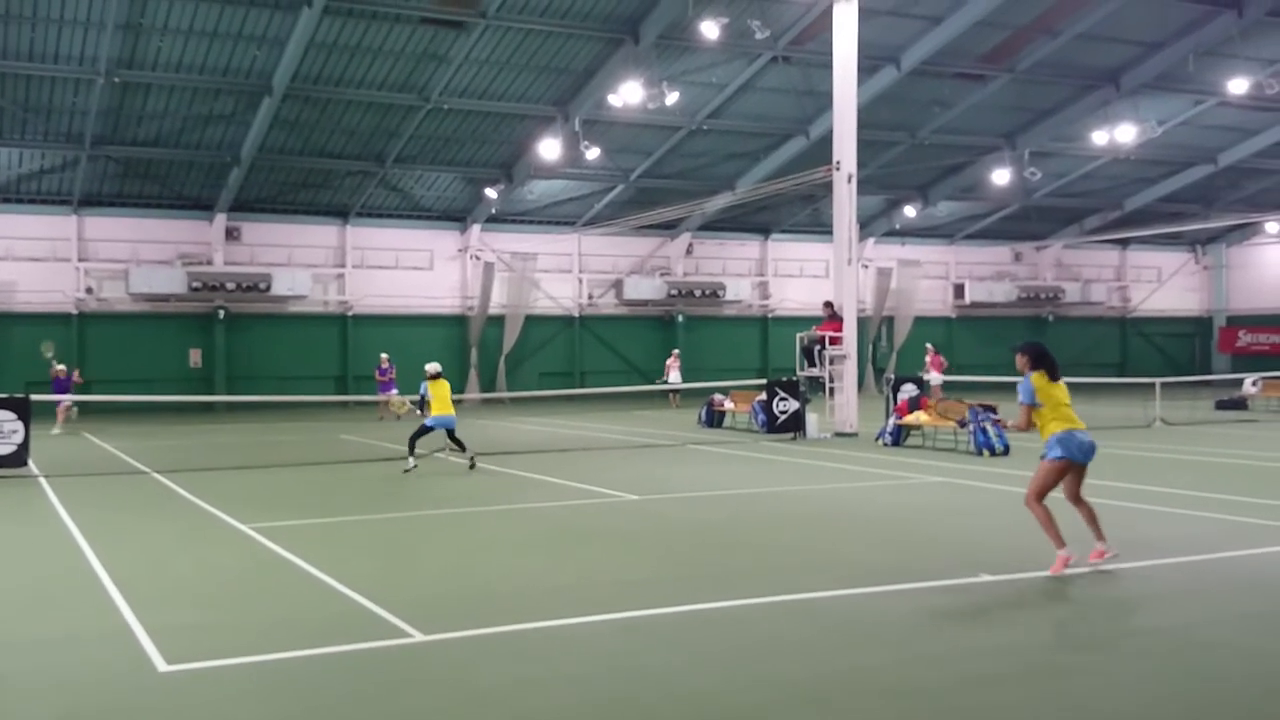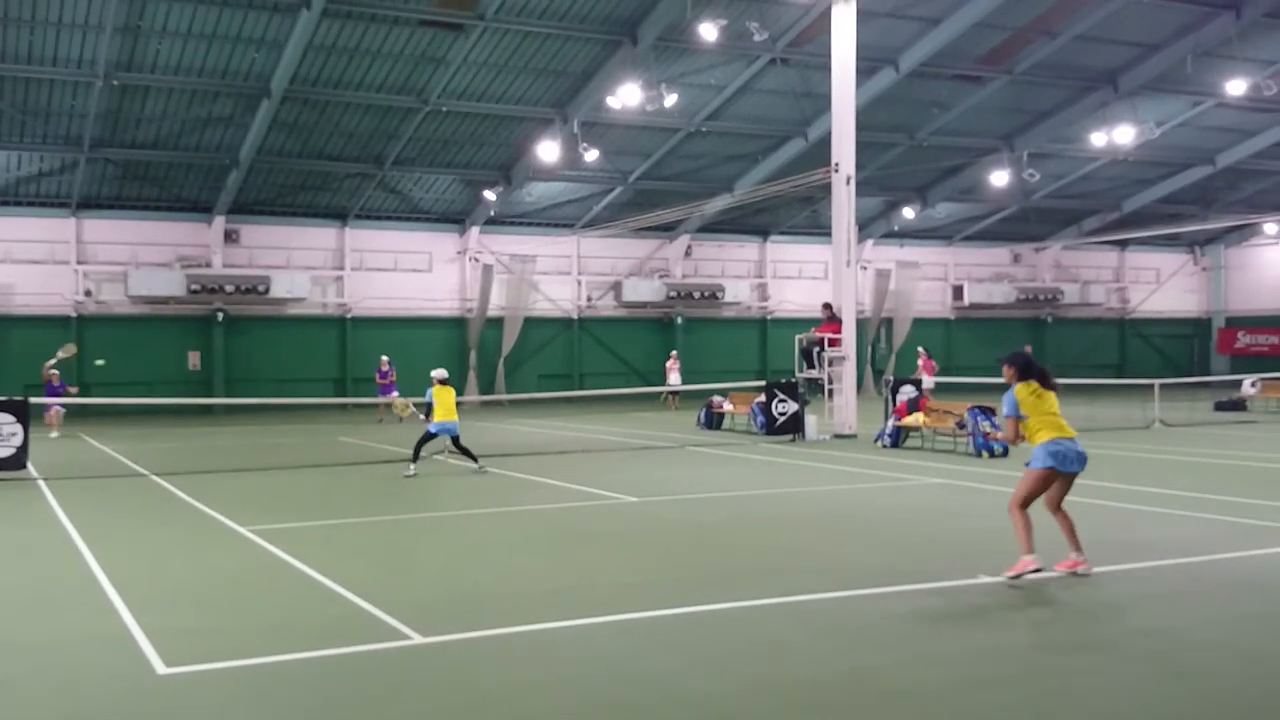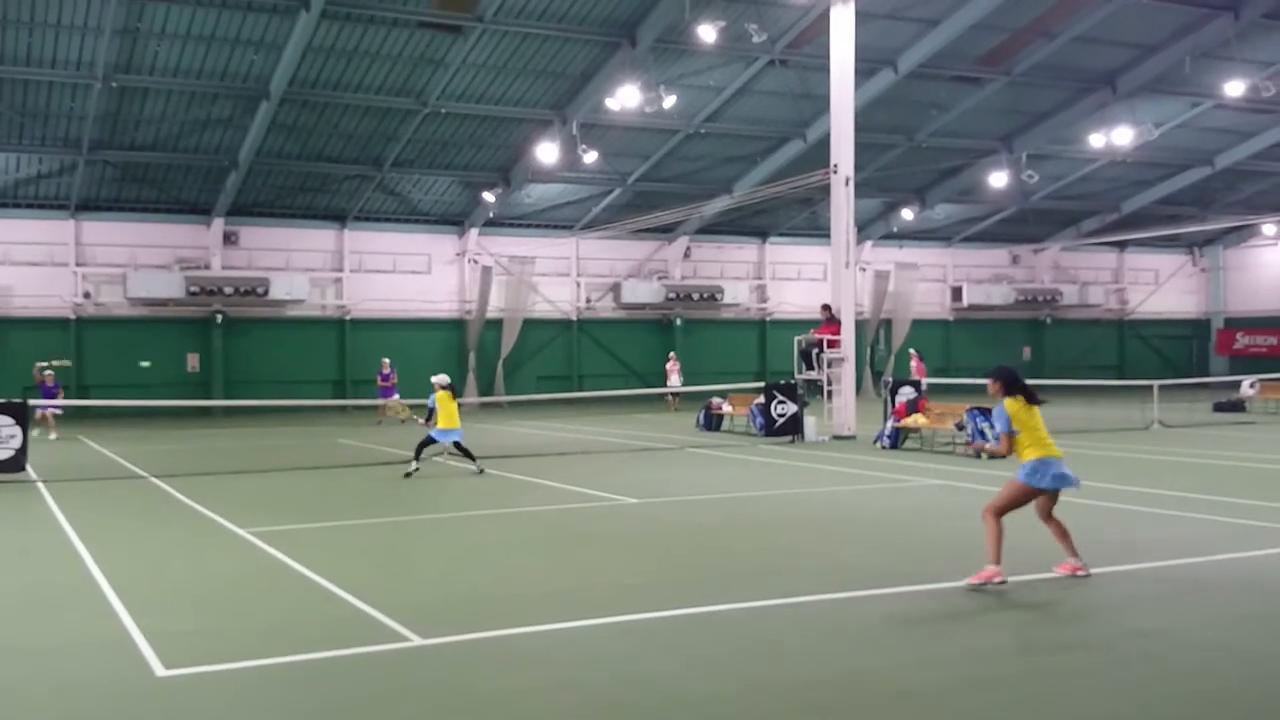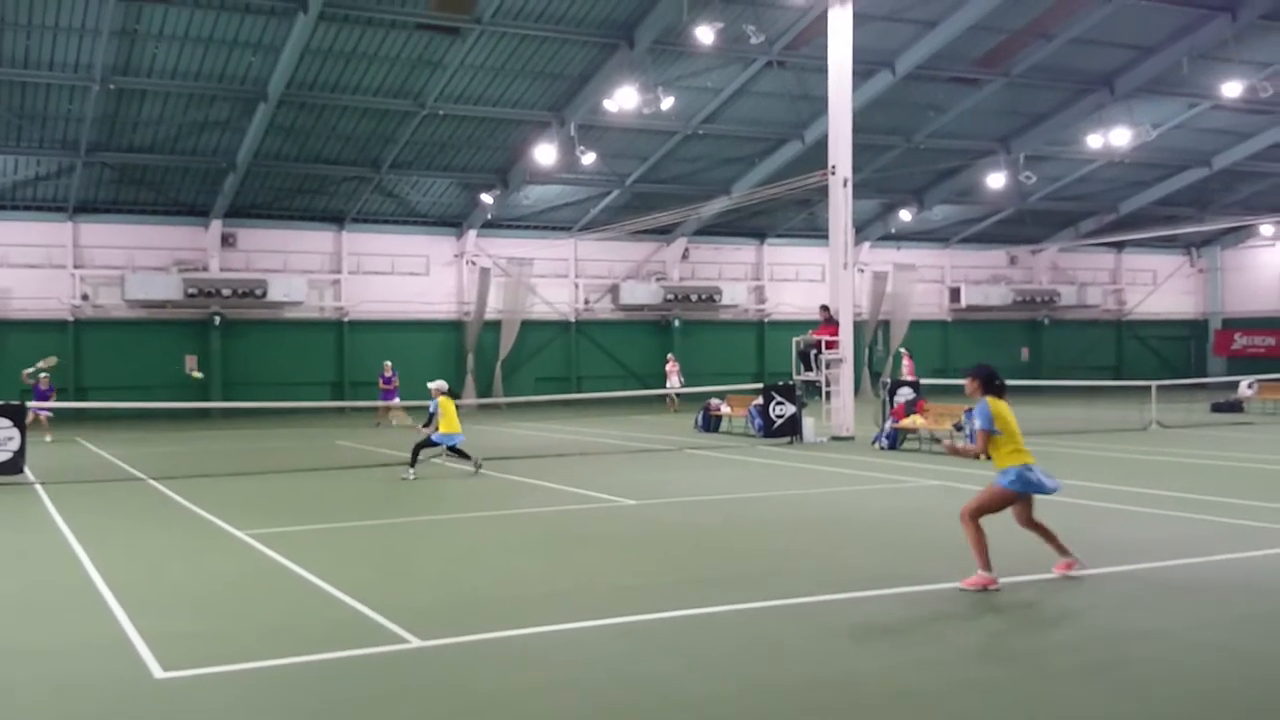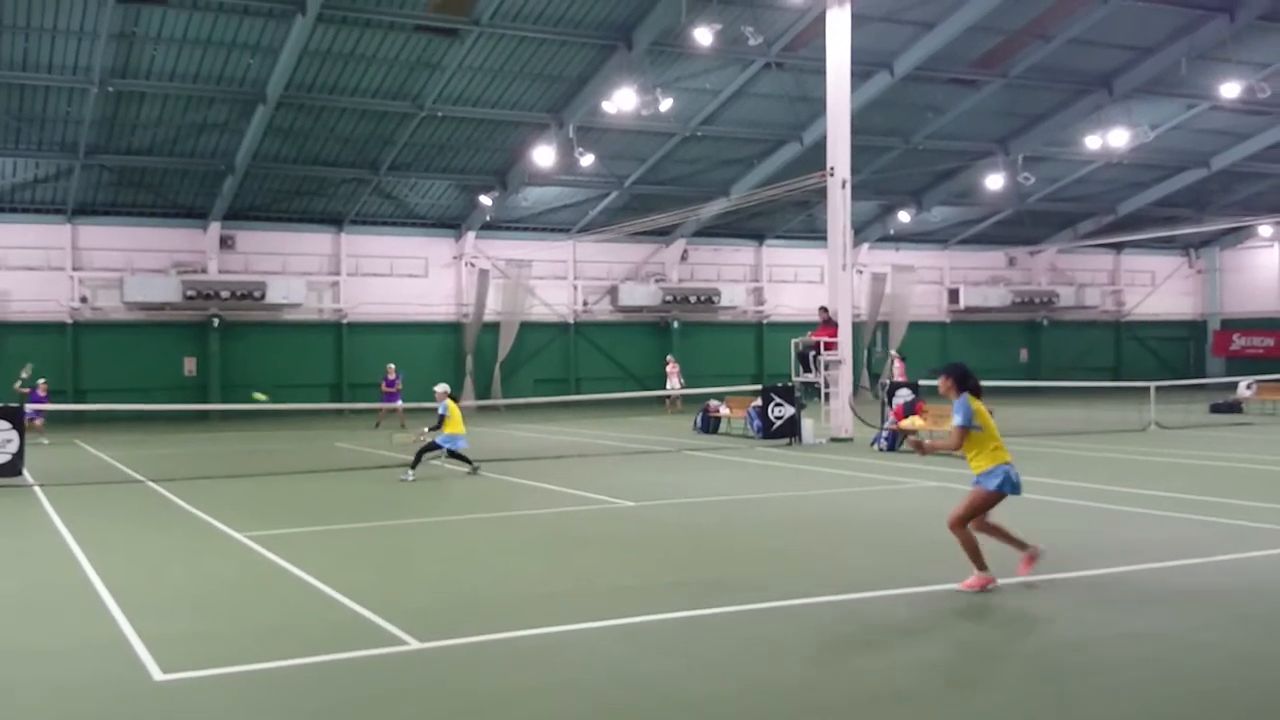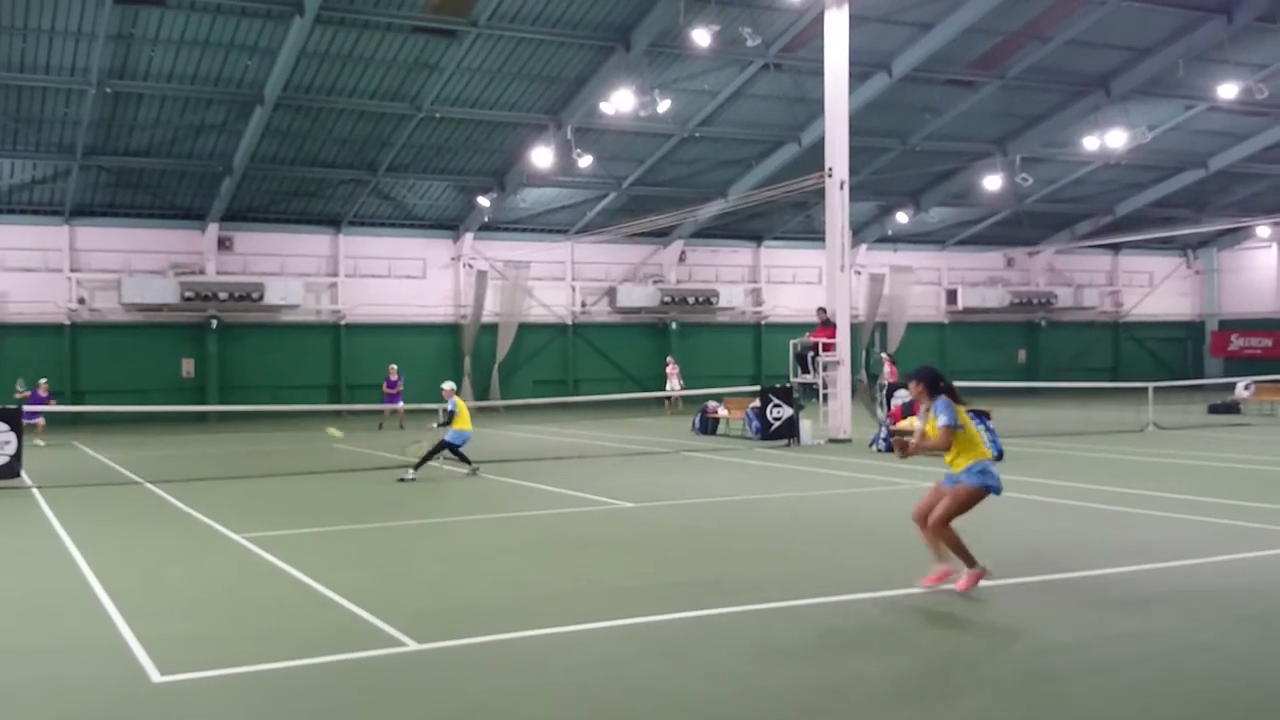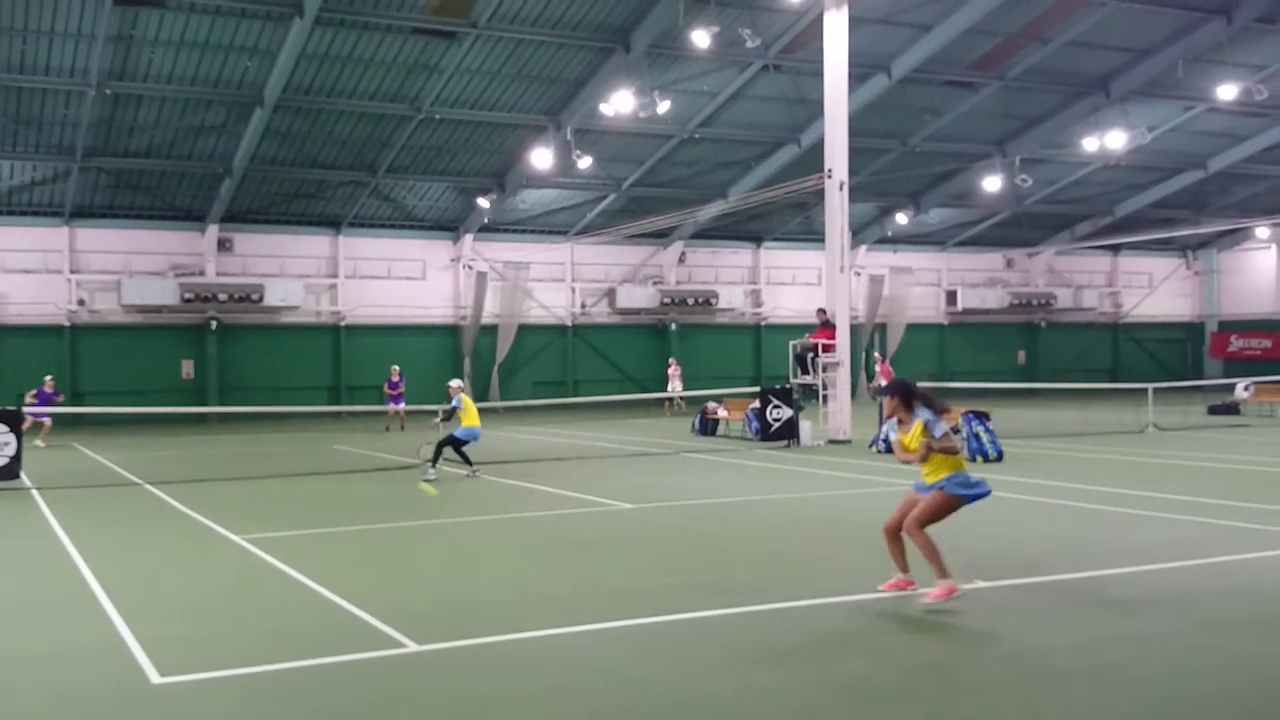
dt=0.1s
person 1, frame 1
left shoulder: (1027, 382)
right shoulder: (1055, 380)
left elbow: (1024, 424)
left wrist: (1010, 424)
right wrist: (1036, 423)
left hip: (1063, 443)
right hip: (1081, 439)
left knee: (1032, 498)
right knee: (1074, 496)
left ankle: (1062, 552)
right ankle: (1102, 546)
person 1, frame 2
left shoulder: (1012, 395)
right shoulder: (1045, 389)
left elbow: (1012, 437)
left wrist: (998, 435)
right wrist: (1024, 434)
left hip: (1050, 451)
right hip: (1071, 448)
left knee: (1016, 505)
right knee: (1053, 505)
left ankle: (1029, 558)
right ankle: (1078, 558)
person 1, frame 3
left shoulder: (1002, 409)
right shoulder: (1029, 404)
left elbow: (1004, 450)
left wrist: (987, 447)
right wrist: (992, 448)
left hip: (1037, 468)
right hip: (1055, 465)
left knee: (992, 511)
right knee: (1045, 515)
left ankle: (993, 570)
right ankle: (1075, 562)
person 1, frame 4
left shoulder: (982, 407)
right shoulder: (999, 403)
left elbow: (979, 449)
left wrist: (959, 448)
right wrist: (964, 449)
left hip: (1014, 475)
right hip: (1025, 470)
left knee: (968, 514)
right knee: (1025, 520)
left ankle: (985, 574)
right ankle: (1068, 559)
person 1, frame 5
left shoulder: (962, 404)
right shoulder: (964, 403)
left elbow: (955, 444)
right elbow: (953, 443)
left wrist: (925, 444)
right wrist: (927, 445)
left hip: (995, 474)
right hip: (987, 473)
left knee: (955, 522)
right knee: (978, 523)
left ankle: (984, 575)
right ankle: (1028, 551)
person 1, frame 6
left shoulder: (943, 405)
right shoulder: (925, 410)
left elbow: (943, 444)
right elbow: (922, 442)
left wrist: (912, 445)
right wrist: (908, 447)
left hip: (976, 472)
right hip: (959, 473)
left knee: (936, 522)
right knee: (919, 516)
left ankle: (973, 569)
right ankle: (942, 567)
person 1, frame 7
left shoulder: (927, 418)
right shoulder: (891, 424)
left elbow: (953, 447)
right elbow: (901, 456)
left wrist: (931, 447)
right wrist: (916, 456)
left hip: (952, 482)
right hip: (929, 482)
left knee: (912, 525)
right knee: (890, 528)
left ankle: (946, 583)
right ankle: (904, 578)
